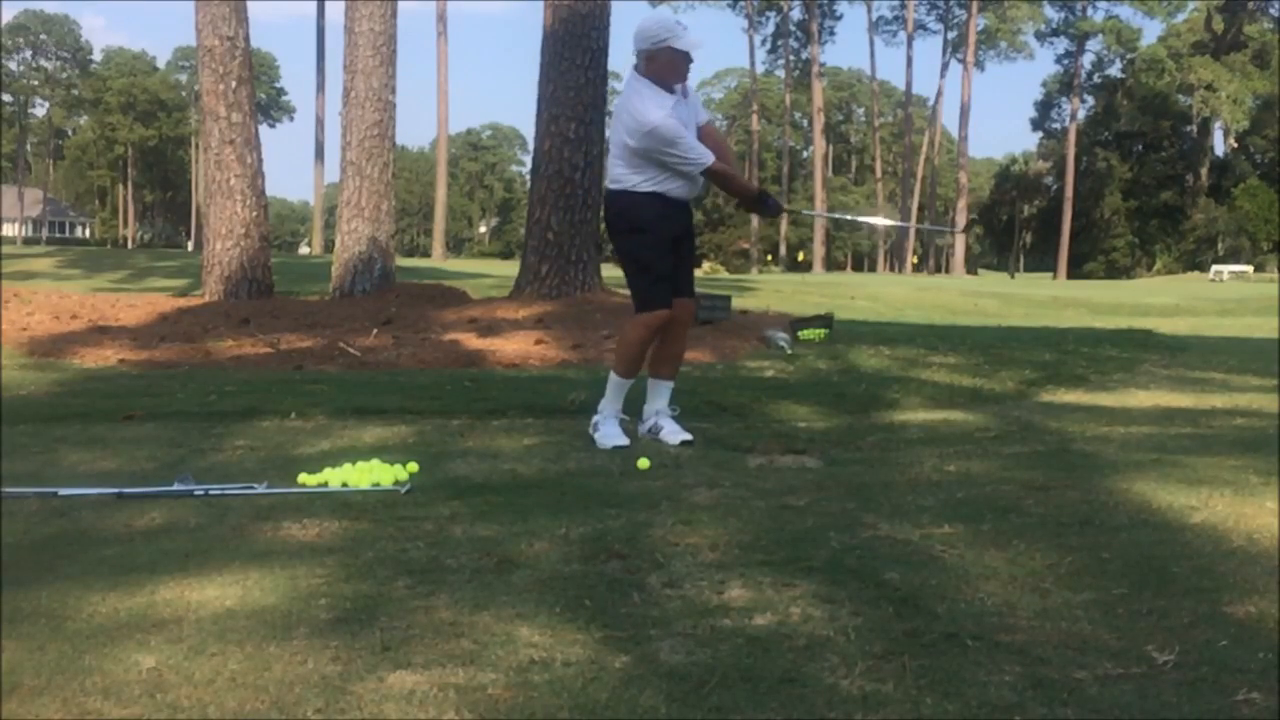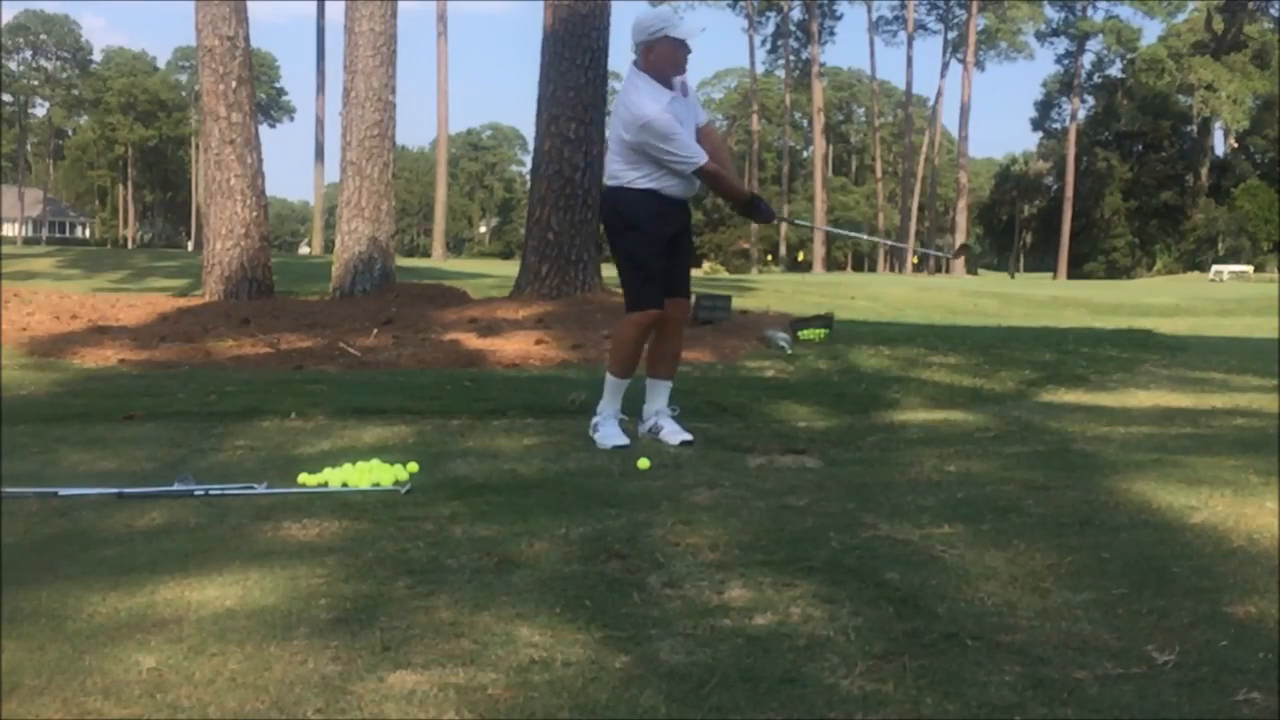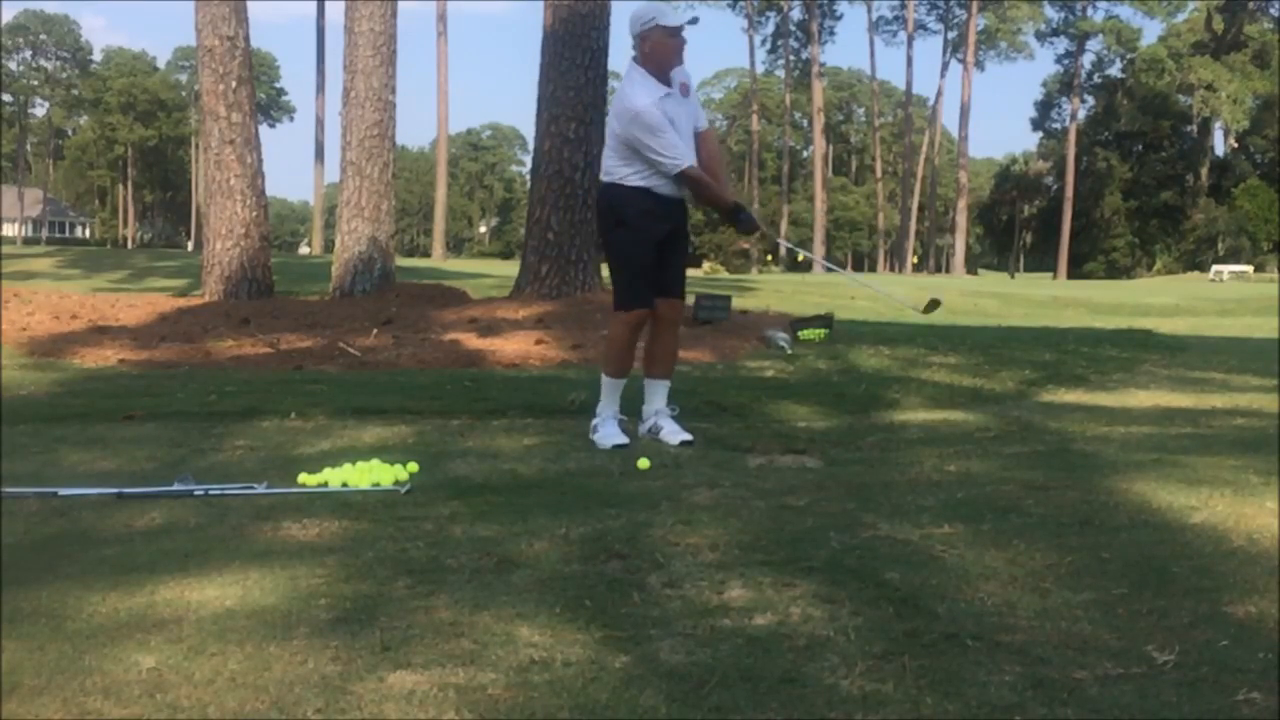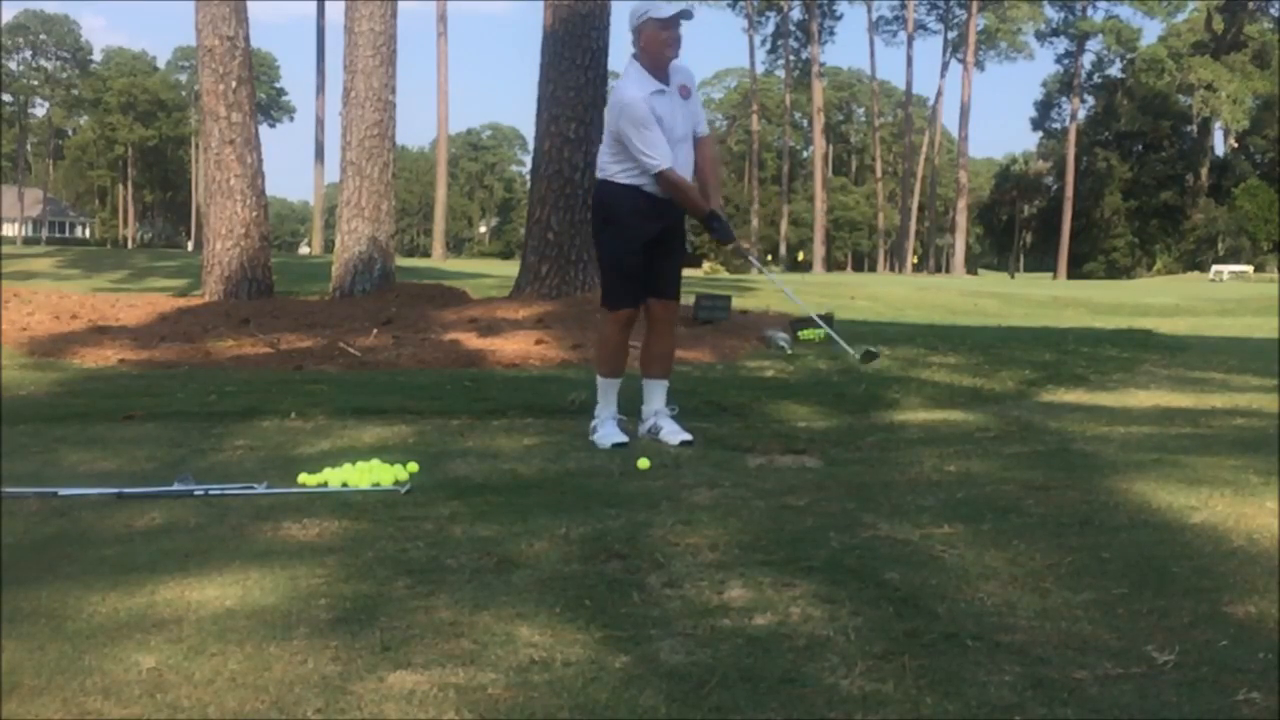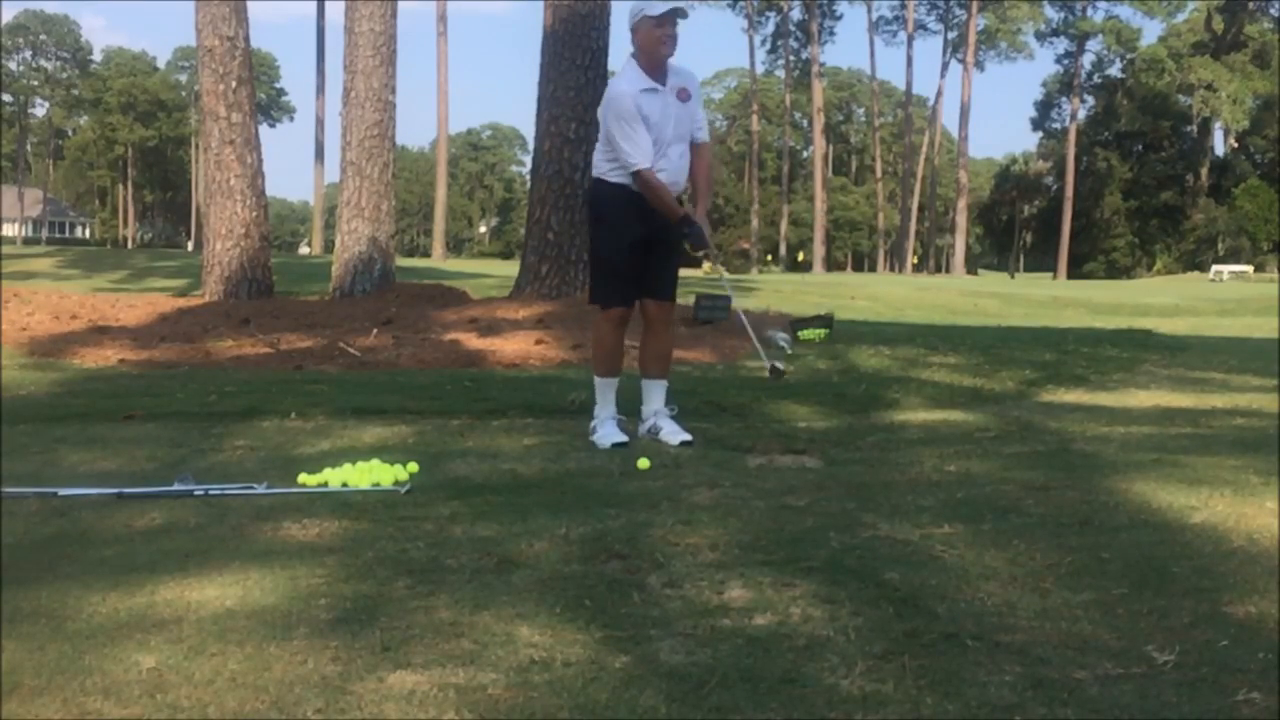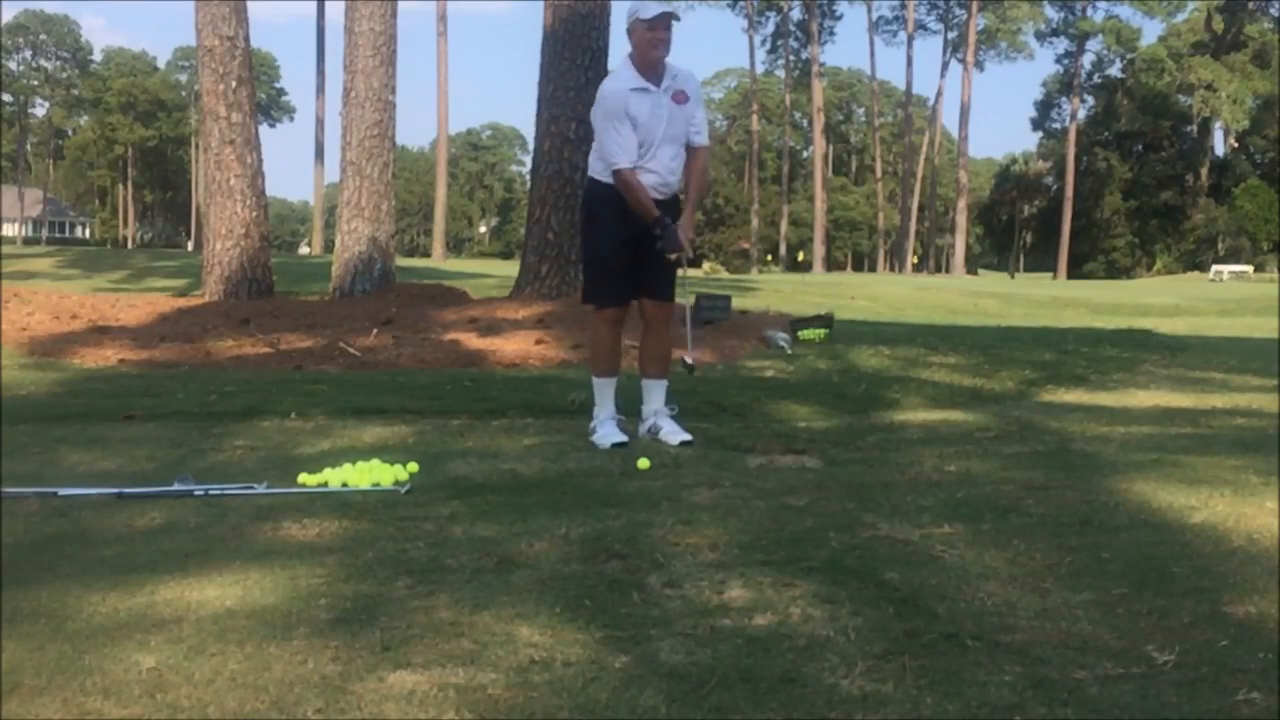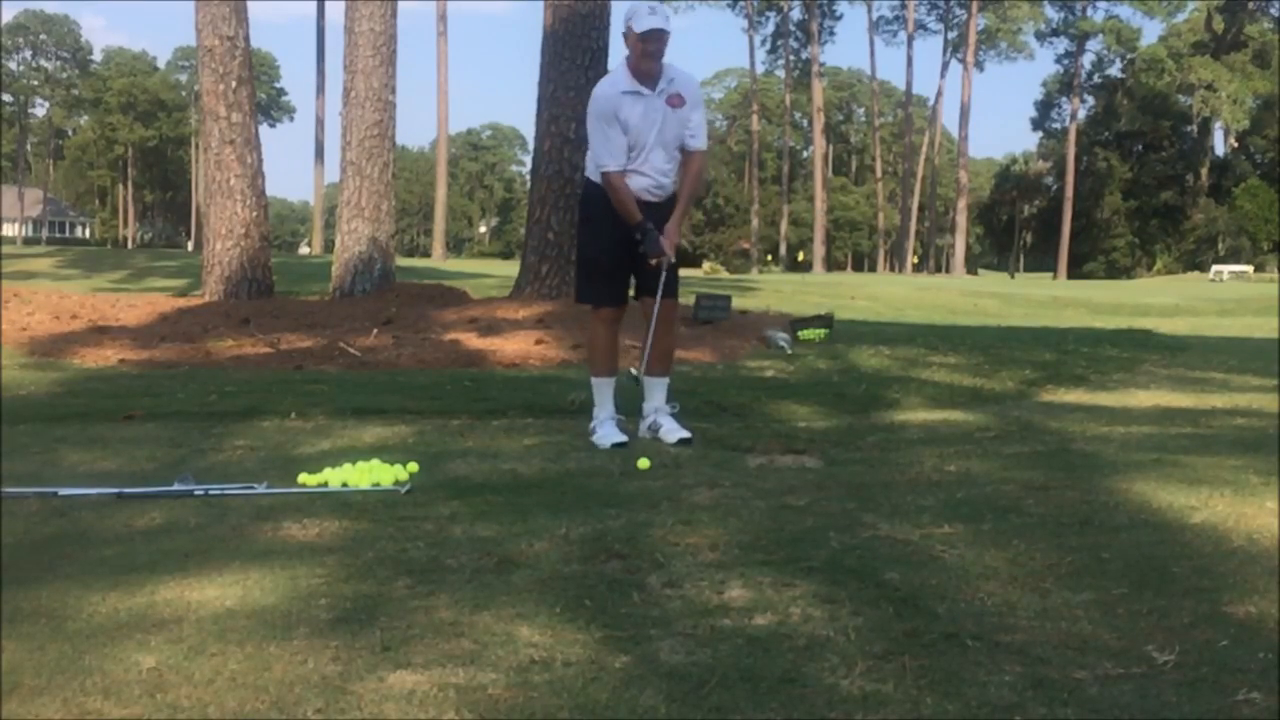
dt=0.1s
person 1, frame 1
left shoulder: (672, 80)
right shoulder: (650, 117)
left elbow: (708, 133)
right elbow: (712, 169)
left wrist: (744, 192)
right wrist: (758, 198)
left hip: (673, 209)
right hip: (639, 213)
left knee: (682, 311)
right knee: (655, 313)
left ankle: (656, 413)
right ankle: (607, 414)
person 1, frame 2
left shoulder: (673, 79)
right shoulder: (647, 111)
left elbow: (706, 133)
right elbow: (703, 168)
left wrist: (738, 192)
right wrist: (750, 201)
left hip: (673, 207)
right hip: (636, 210)
left knee: (677, 311)
right knee: (646, 312)
left ankle: (656, 414)
right ankle: (606, 415)
person 1, frame 3
left shoulder: (678, 75)
right shoulder: (639, 104)
left elbow: (704, 138)
right elbow: (688, 172)
left wrist: (727, 198)
right wrist: (733, 210)
left hip: (669, 206)
right hip: (630, 208)
left knee: (670, 310)
right knee: (635, 311)
left ankle: (655, 413)
right ankle: (605, 416)
person 1, frame 4
left shoulder: (683, 79)
right shoulder: (632, 97)
left elbow: (703, 142)
right elbow: (663, 173)
left wrist: (715, 203)
right wrist: (707, 215)
left hip: (669, 208)
right hip: (625, 205)
left knee: (666, 310)
right knee: (623, 311)
left ankle: (655, 413)
right ankle: (604, 417)
person 1, frame 5
left shoulder: (687, 81)
right shoulder: (623, 93)
left elbow: (700, 148)
right elbow: (643, 173)
left wrist: (701, 210)
right wrist: (685, 221)
left hip: (663, 210)
right hip: (619, 205)
left knee: (661, 311)
right knee: (616, 310)
left ankle: (655, 414)
right ankle: (605, 416)
person 1, frame 6
left shoulder: (687, 85)
right shoulder: (615, 92)
left elbow: (699, 153)
right elbow: (624, 172)
left wrist: (687, 218)
right wrist: (658, 226)
left hip: (664, 207)
right hip: (613, 205)
left knee: (660, 311)
right knee: (610, 310)
left ankle: (655, 414)
right ankle: (604, 416)
person 1, frame 7
left shoulder: (686, 87)
right shoulder: (607, 95)
left elbow: (695, 157)
right elbow: (613, 175)
left wrist: (675, 222)
right wrist: (642, 231)
left hip: (659, 209)
right hip: (609, 207)
left knee: (664, 309)
right knee: (607, 311)
left ankle: (656, 412)
right ankle: (603, 417)
